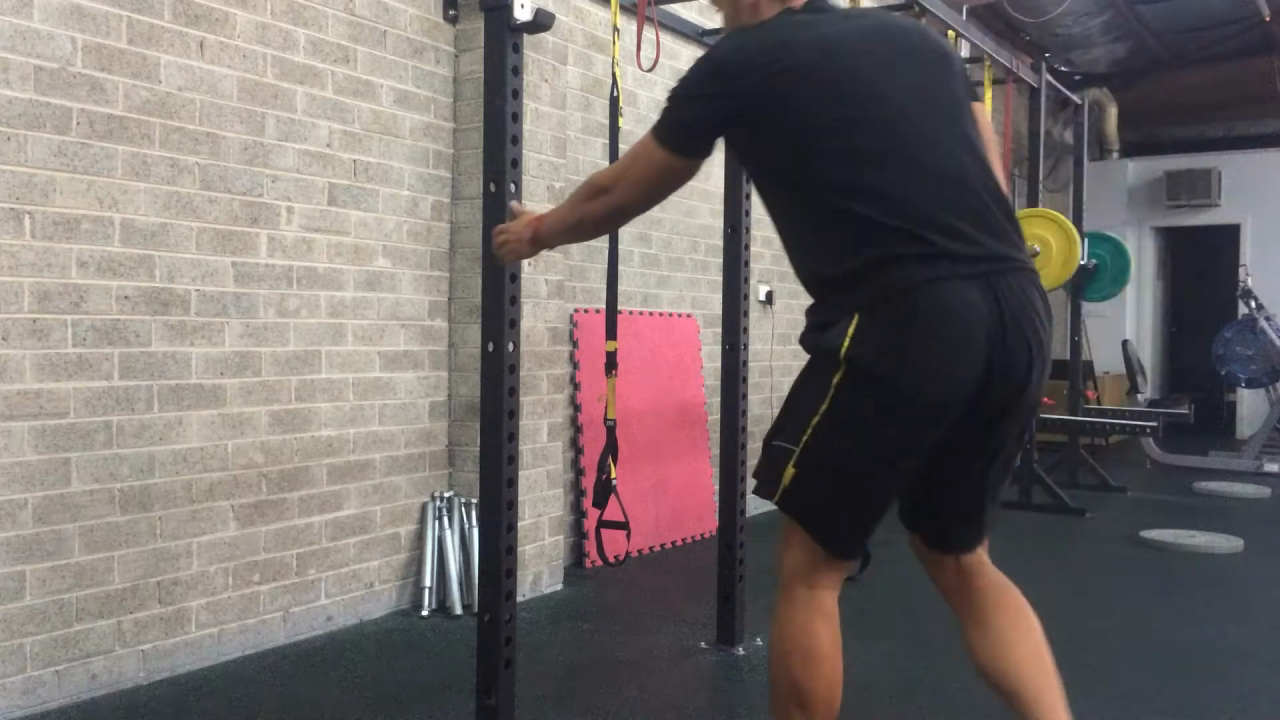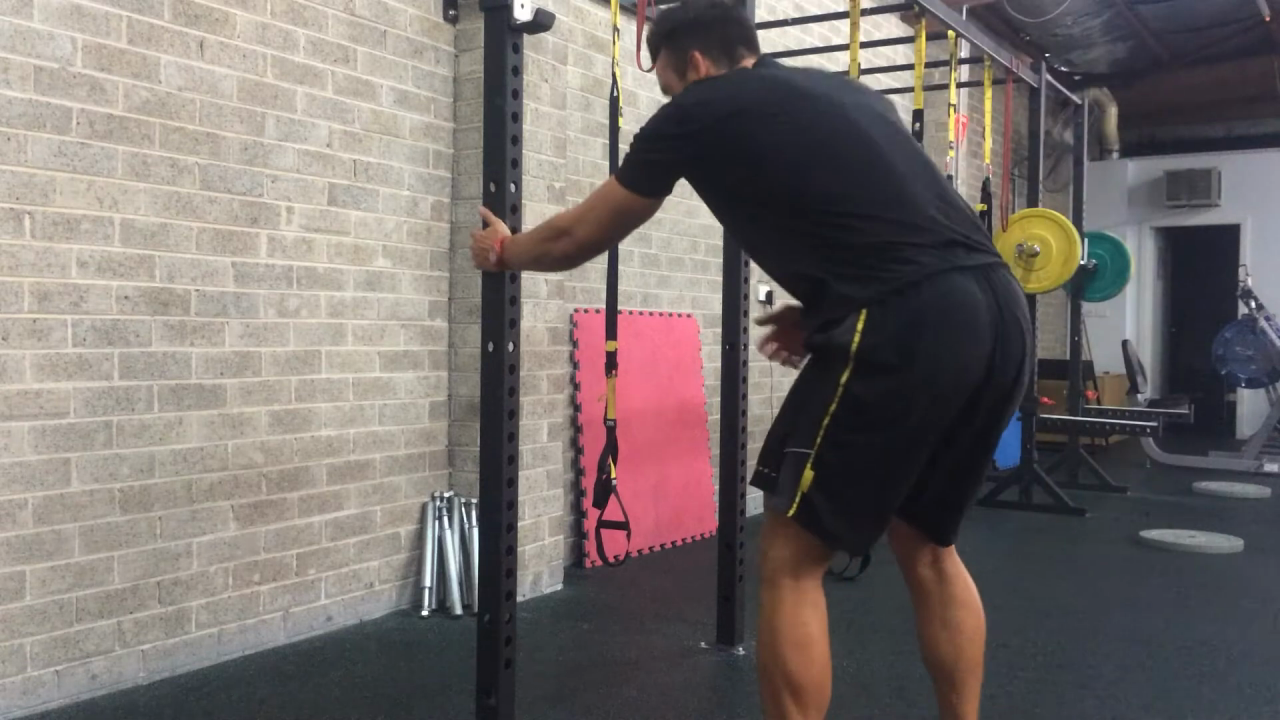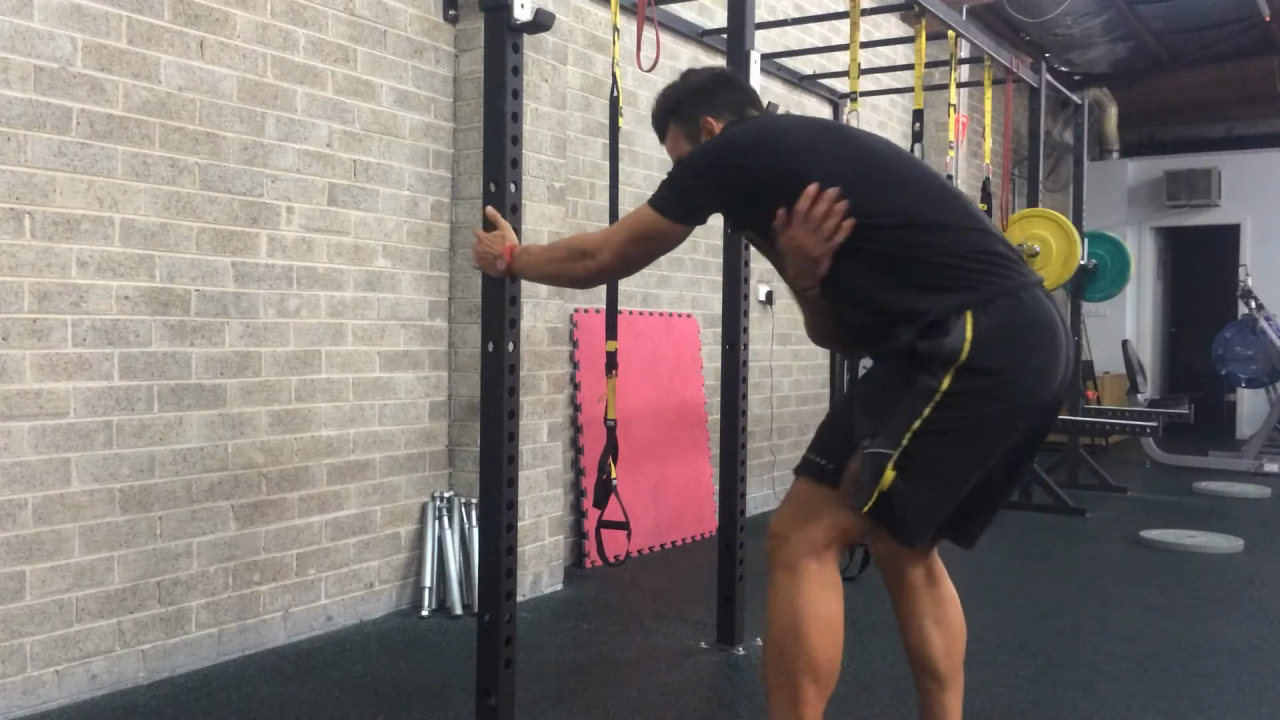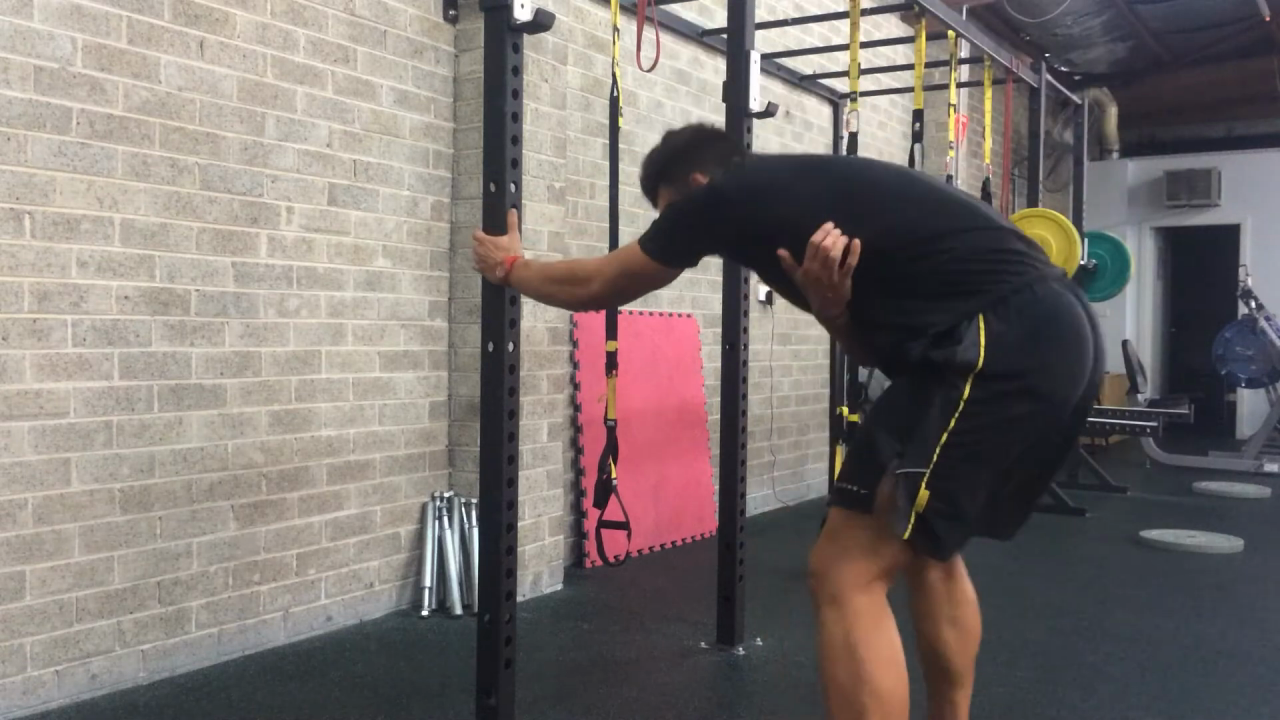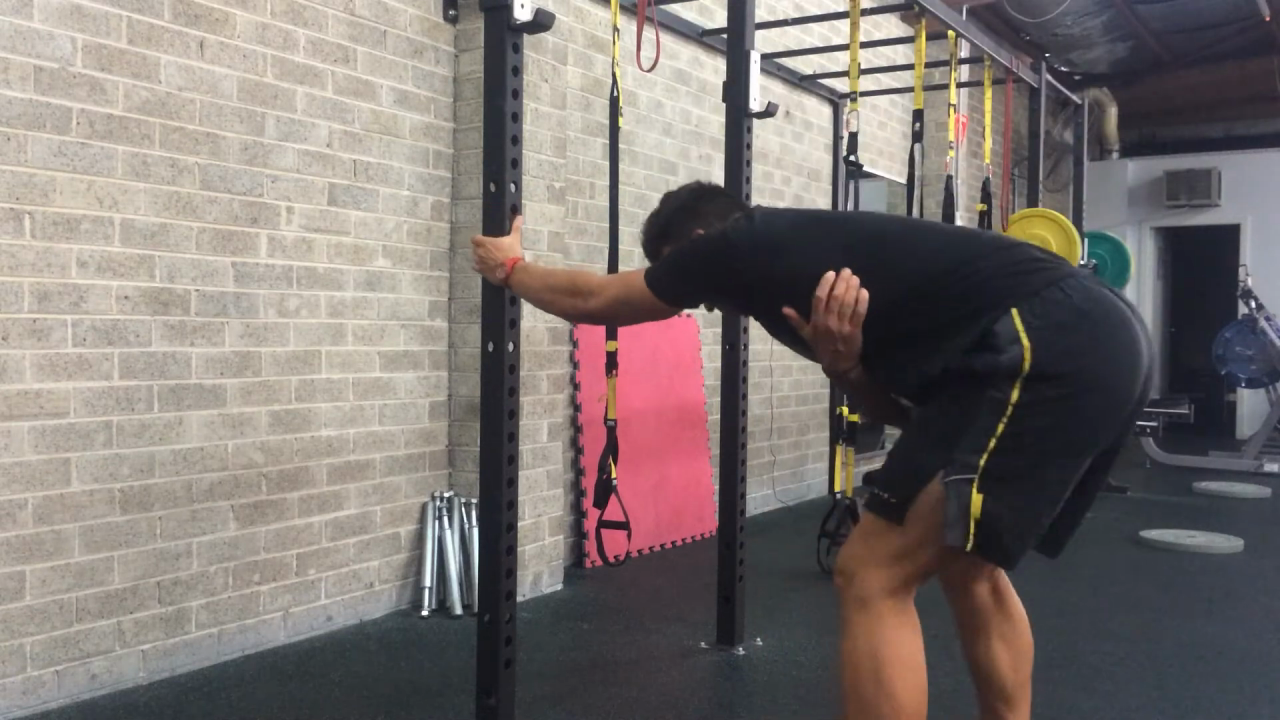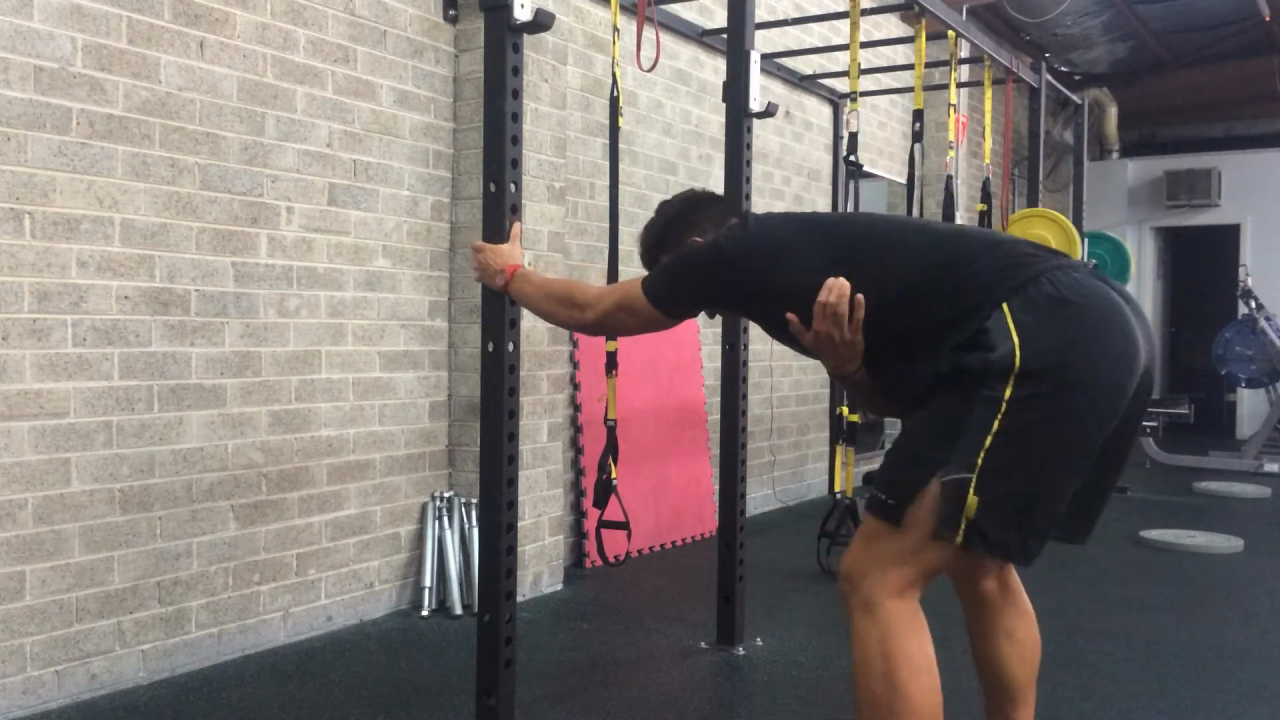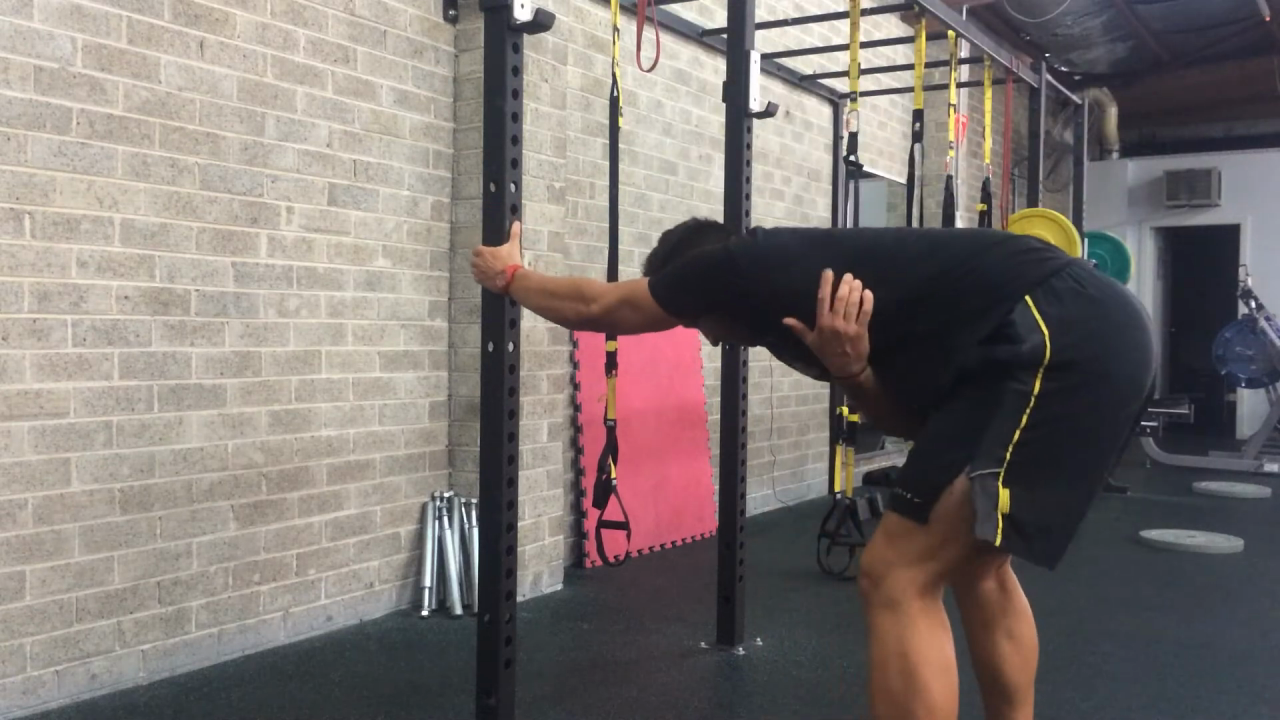
dt=0.3s
person 1, frame 1
left shoulder: (743, 60)
left elbow: (615, 197)
right elbow: (990, 187)
left wrist: (535, 231)
left hip: (906, 325)
right hip: (1015, 310)
left knee: (809, 571)
right knee: (957, 560)
person 1, frame 2
left shoulder: (699, 112)
right shoulder: (841, 93)
left elbow: (577, 238)
left wrist: (504, 251)
right wrist: (818, 312)
left hip: (907, 327)
right hip: (997, 309)
left knee: (791, 563)
right knee: (926, 550)
person 1, frame 3
left shoulder: (735, 151)
right shoulder: (810, 157)
left elbow: (602, 259)
right elbow: (847, 336)
left wrist: (510, 257)
right wrist: (809, 281)
left hip: (978, 340)
right hip: (1025, 335)
left knee: (802, 541)
right knee: (902, 545)
person 1, frame 4
left shoulder: (727, 196)
right shoulder: (810, 192)
left elbow: (598, 286)
right elbow: (885, 344)
left wrist: (509, 266)
right wrist: (835, 313)
left hip: (1000, 342)
right hip: (1056, 329)
left knee: (846, 574)
right knee: (923, 552)
person 1, frame 5
left shoulder: (736, 248)
right shoulder: (804, 248)
left elbow: (597, 302)
right elbow: (906, 406)
left wrist: (509, 267)
right wrist: (846, 367)
left hip: (1048, 345)
right hip: (1099, 337)
left knee: (871, 579)
right knee: (968, 564)
person 1, frame 6
left shoulder: (732, 255)
right shoulder: (803, 251)
left elbow: (596, 311)
right elbow: (911, 396)
left wrist: (509, 273)
right wrist: (847, 367)
left hip: (1046, 339)
right hip: (1103, 327)
left knee: (878, 580)
right knee: (979, 562)
person 1, frame 7
left shoulder: (739, 267)
right shoulder: (800, 274)
left elbow: (594, 308)
right elbow: (918, 418)
left wrist: (509, 275)
right wrist: (855, 371)
left hip: (1057, 337)
right hip: (1100, 325)
left knee: (898, 579)
right knee: (975, 562)
